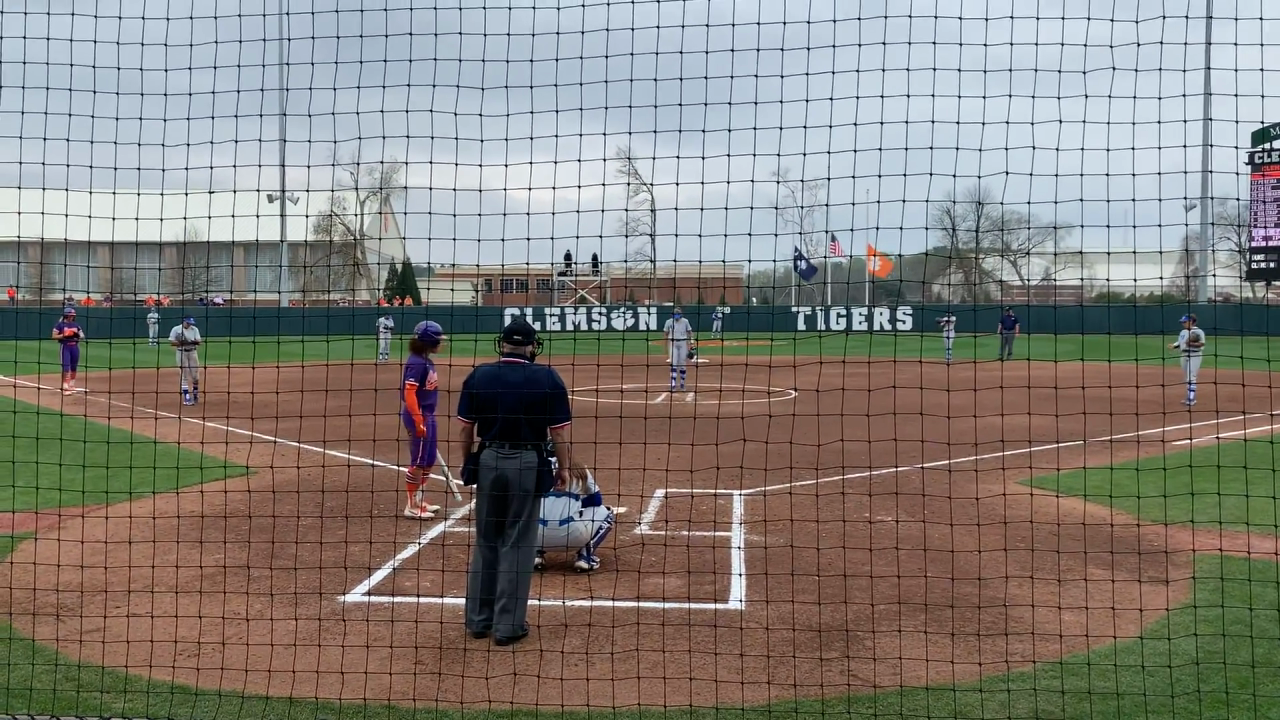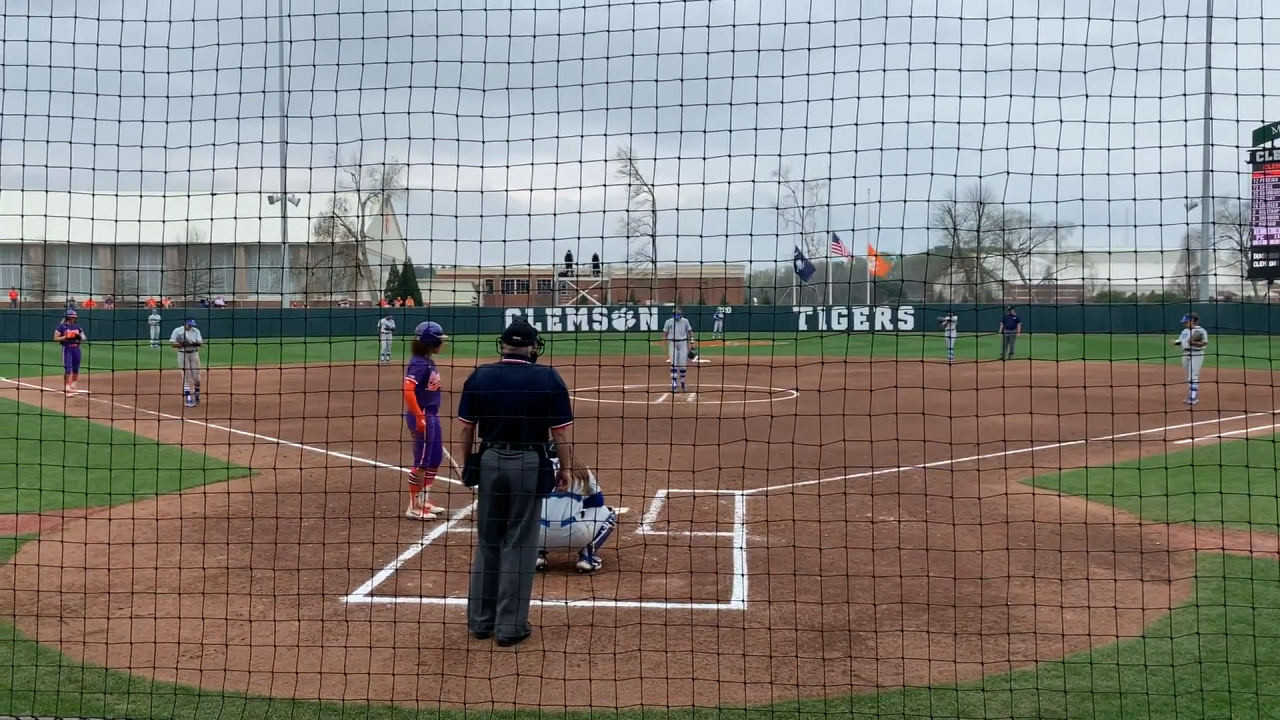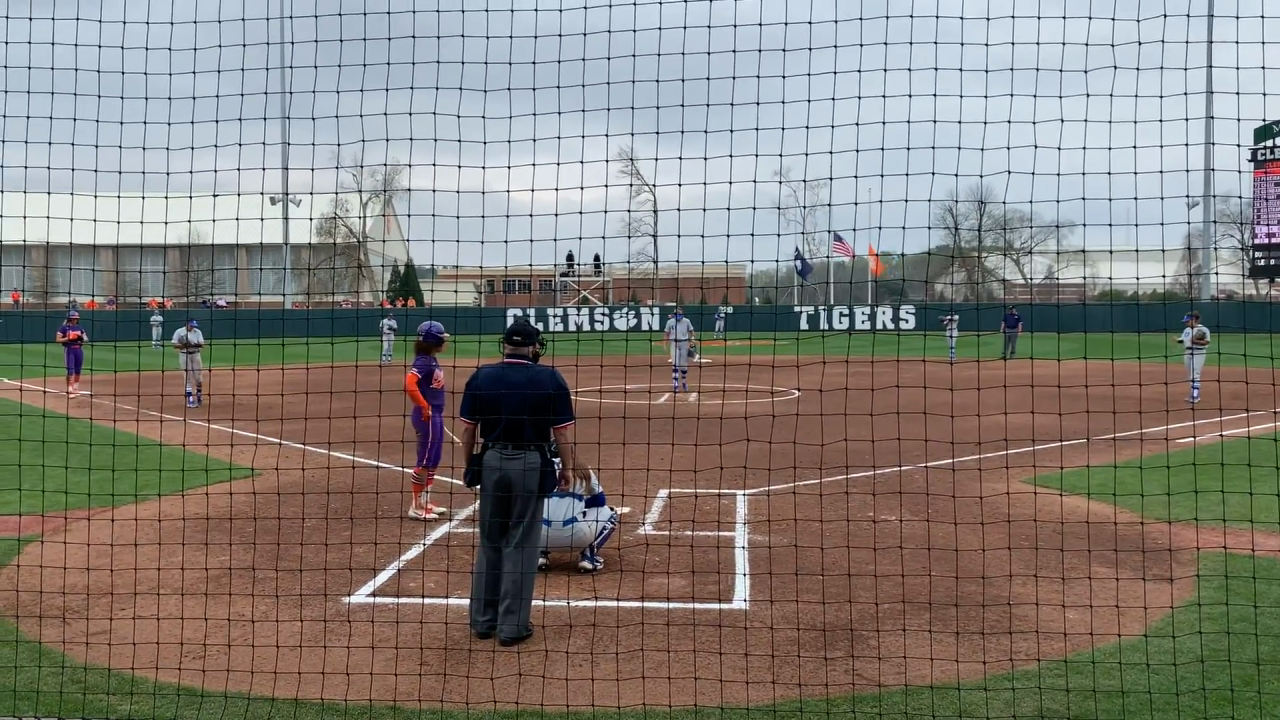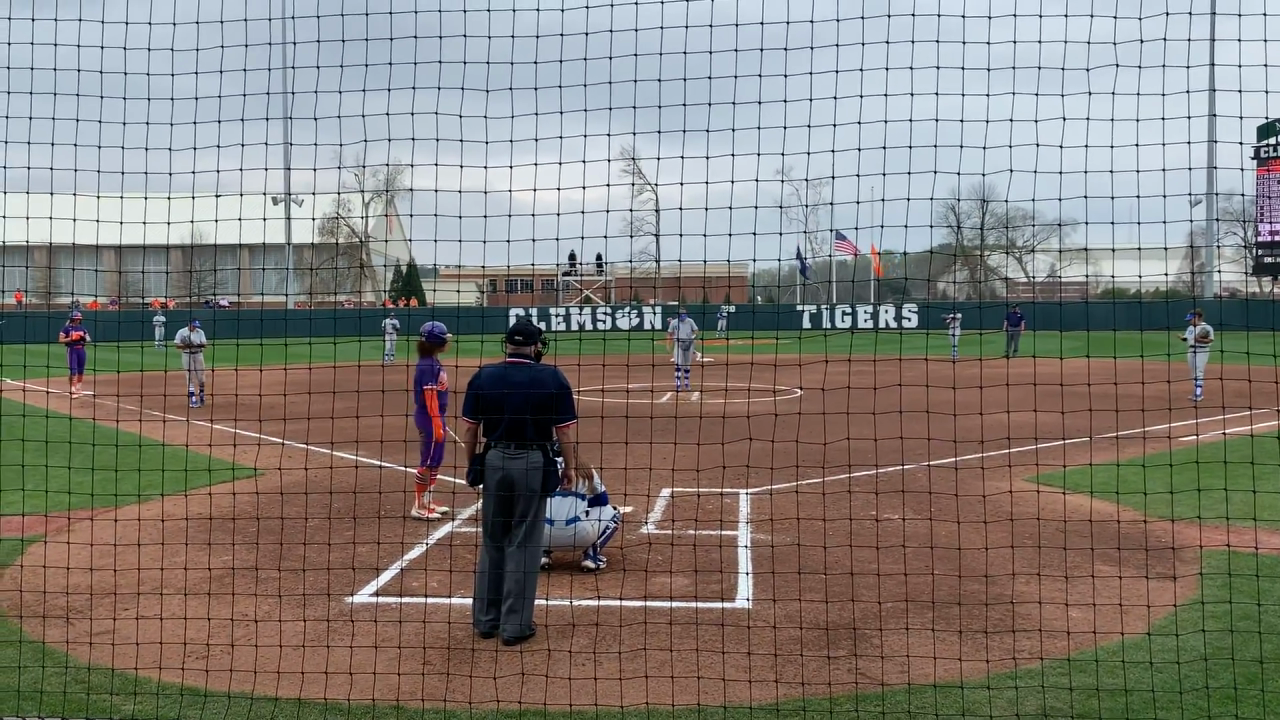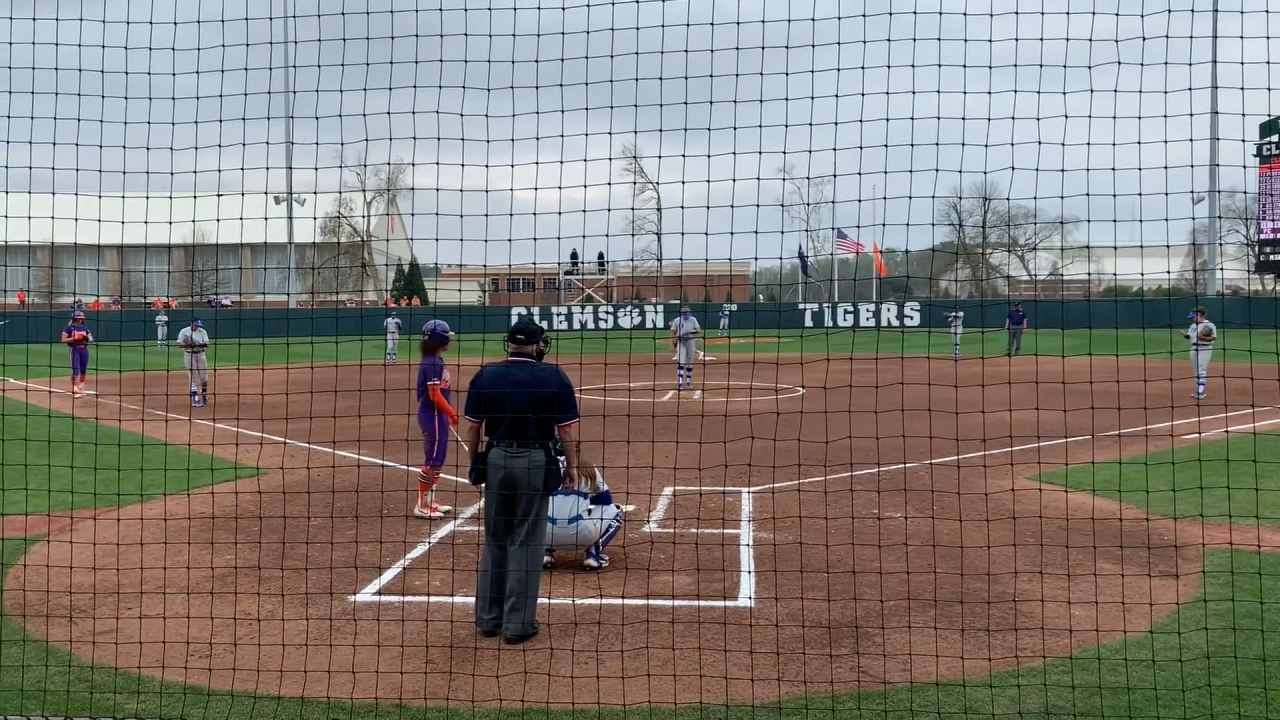
dt=0.2s
person 1, frame 1
left shoulder: (478, 376)
right shoulder: (547, 378)
left elbow: (465, 428)
right elbow: (559, 431)
left wrist: (467, 464)
right wrist: (563, 467)
left hip: (488, 461)
right hip: (527, 464)
left knee: (485, 541)
right knee: (518, 544)
left ankle: (478, 619)
right ankle: (508, 625)
person 1, frame 2
left shoulder: (479, 376)
right shoulder: (548, 378)
left elbow: (466, 428)
right elbow: (561, 431)
left wrist: (468, 465)
right wrist: (565, 467)
left hip: (489, 461)
right hip: (529, 464)
left knee: (487, 542)
right knee: (519, 544)
left ankle: (481, 620)
right ankle: (510, 625)
person 1, frame 3
left shoulder: (481, 377)
right shoulder: (550, 378)
left elbow: (468, 429)
right elbow: (562, 431)
left wrist: (469, 465)
right wrist: (567, 467)
left hip: (491, 462)
right hip: (531, 465)
left knee: (489, 542)
right knee: (521, 545)
left ankle: (483, 620)
right ankle: (512, 625)
person 1, frame 4
left shoulder: (483, 376)
right shoulder: (552, 378)
left elbow: (470, 429)
right elbow: (564, 431)
left wrist: (472, 465)
right wrist: (569, 466)
left hip: (494, 461)
right hip: (533, 464)
left knee: (492, 541)
right knee: (525, 544)
left ankle: (486, 619)
right ankle: (515, 625)
person 1, frame 5
left shoulder: (485, 375)
right shoulder: (554, 376)
left elbow: (472, 427)
right elbow: (566, 430)
left wrist: (474, 464)
right wrist: (571, 465)
left hip: (496, 460)
right hip: (535, 462)
left knee: (494, 540)
right knee: (527, 542)
left ankle: (488, 618)
right ankle: (518, 623)
person 2, frame 1
left shoulder: (425, 361)
right shoulder: (417, 362)
right elbow: (409, 393)
right wrist: (418, 420)
left hip: (427, 414)
right hip: (418, 416)
left knee: (429, 459)
right knee: (418, 460)
left ankle: (418, 501)
right ankle: (412, 507)
person 2, frame 2
left shoulder: (428, 362)
right shoulder: (420, 364)
right elbow: (407, 390)
right wrist: (419, 417)
left hip: (432, 416)
right hip: (422, 416)
left knee: (435, 459)
right knee: (421, 462)
left ankle: (423, 502)
right ankle: (414, 507)
person 2, frame 3
left shoulder: (431, 360)
right shoulder: (424, 361)
right elbow: (409, 384)
right wrist: (424, 407)
left hip: (435, 415)
right hip: (427, 416)
left knee: (433, 460)
right knee: (425, 461)
left ankle: (425, 502)
right ankle: (416, 507)
person 2, frame 4
left shoulder: (433, 362)
right shoulder: (428, 364)
right elbow: (430, 398)
right wrist: (437, 425)
left hip: (437, 417)
right hip: (430, 418)
left knee: (436, 460)
right knee: (428, 461)
left ankle: (427, 502)
right ankle: (419, 507)
person 2, frame 5
left shoulder: (435, 360)
right shoulder: (432, 363)
right elbow: (435, 395)
left wrist: (448, 414)
right wrist: (452, 414)
left hip: (437, 415)
right hip: (432, 415)
left knee: (438, 459)
right knee: (432, 460)
left ankle: (430, 501)
right ankle: (421, 505)
